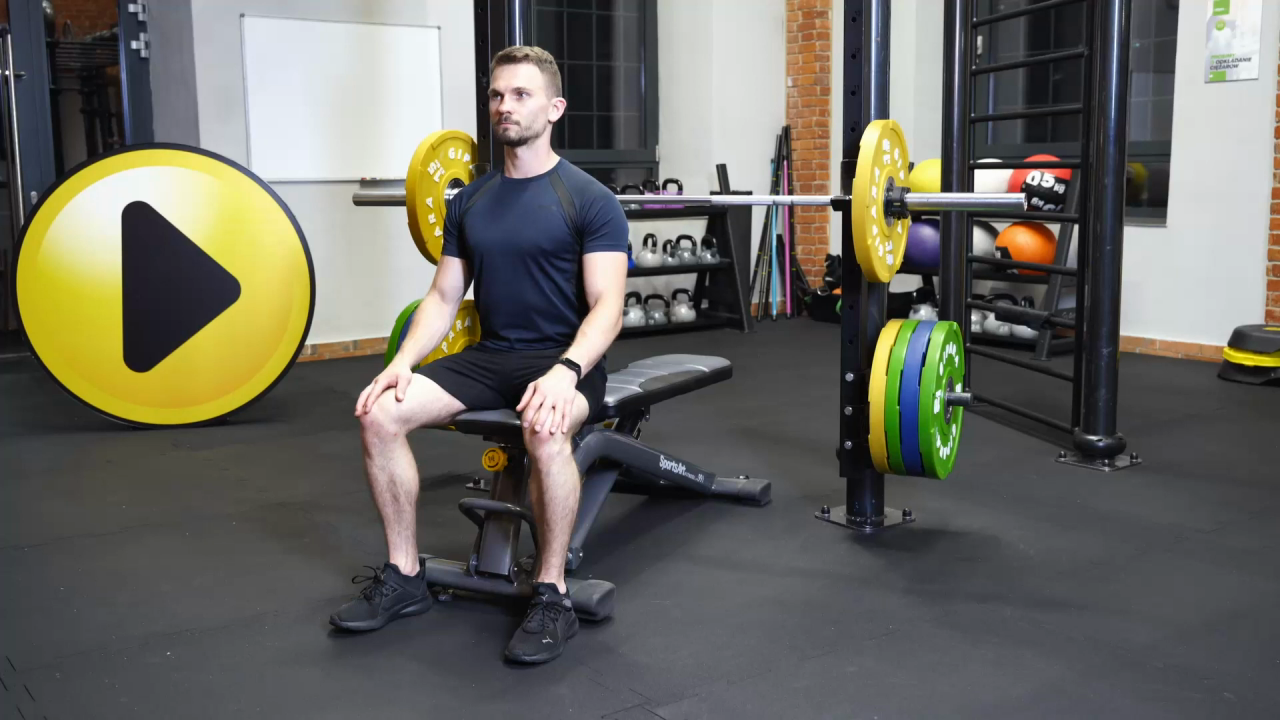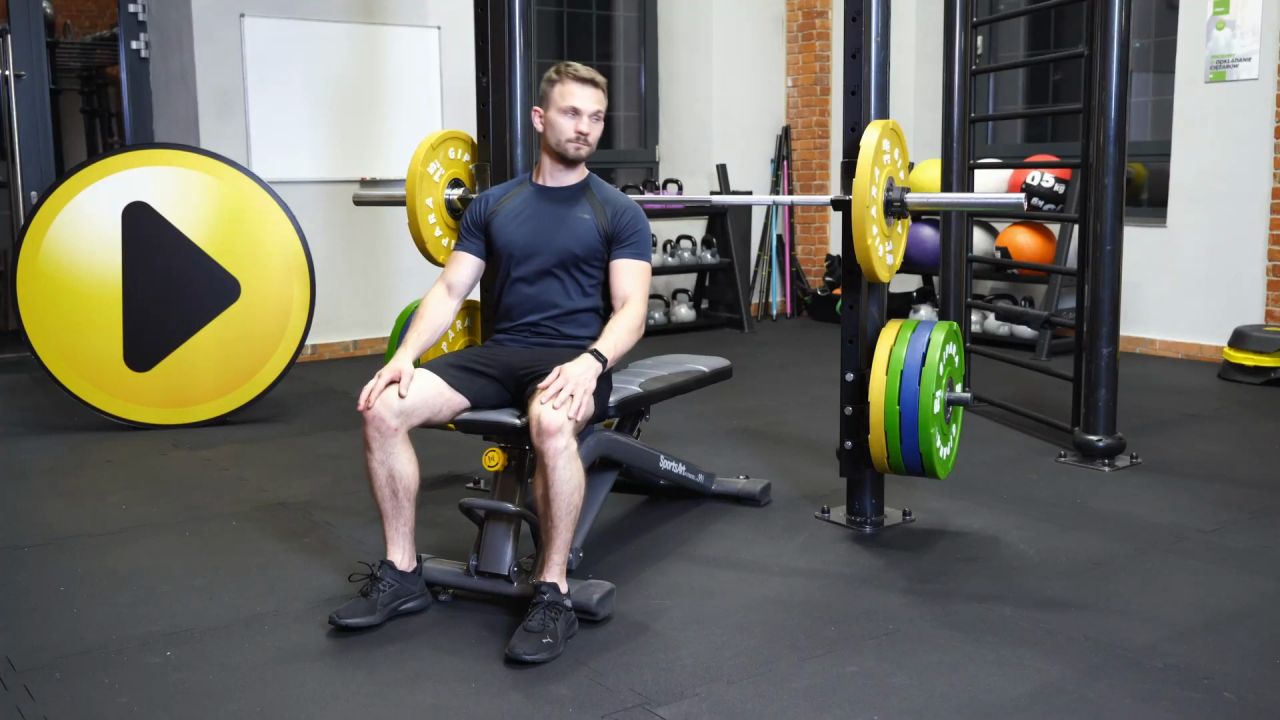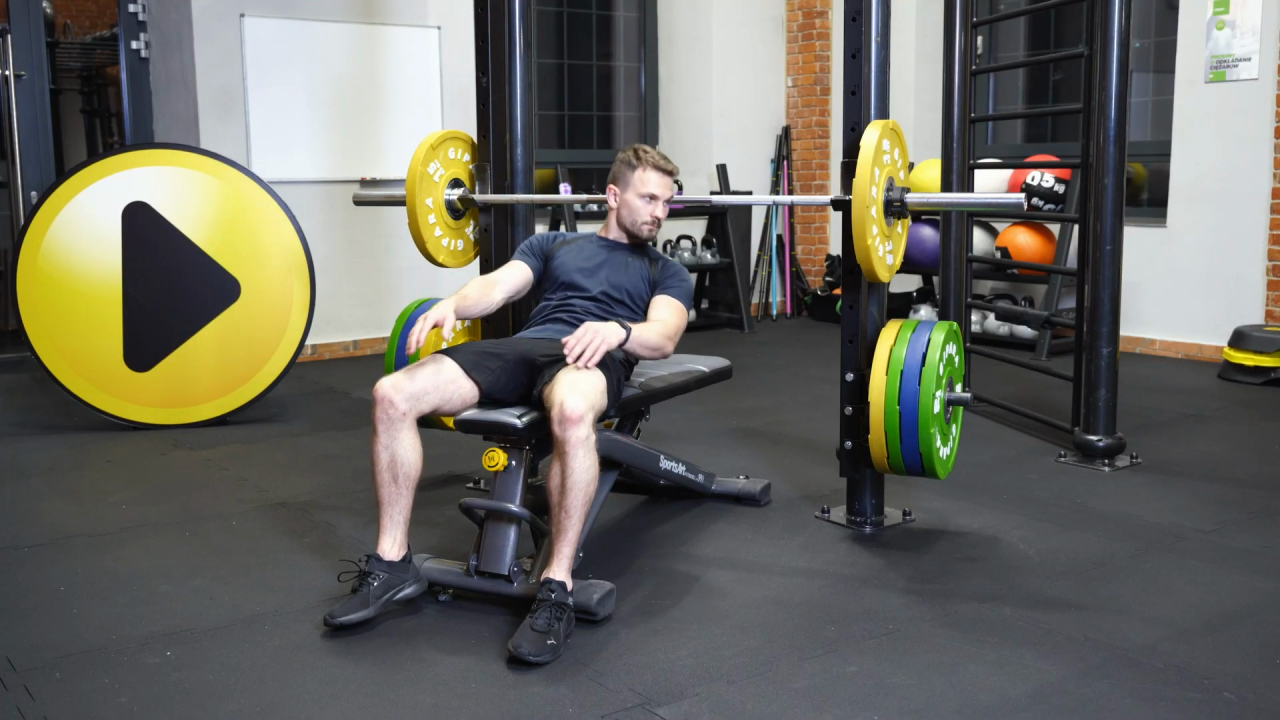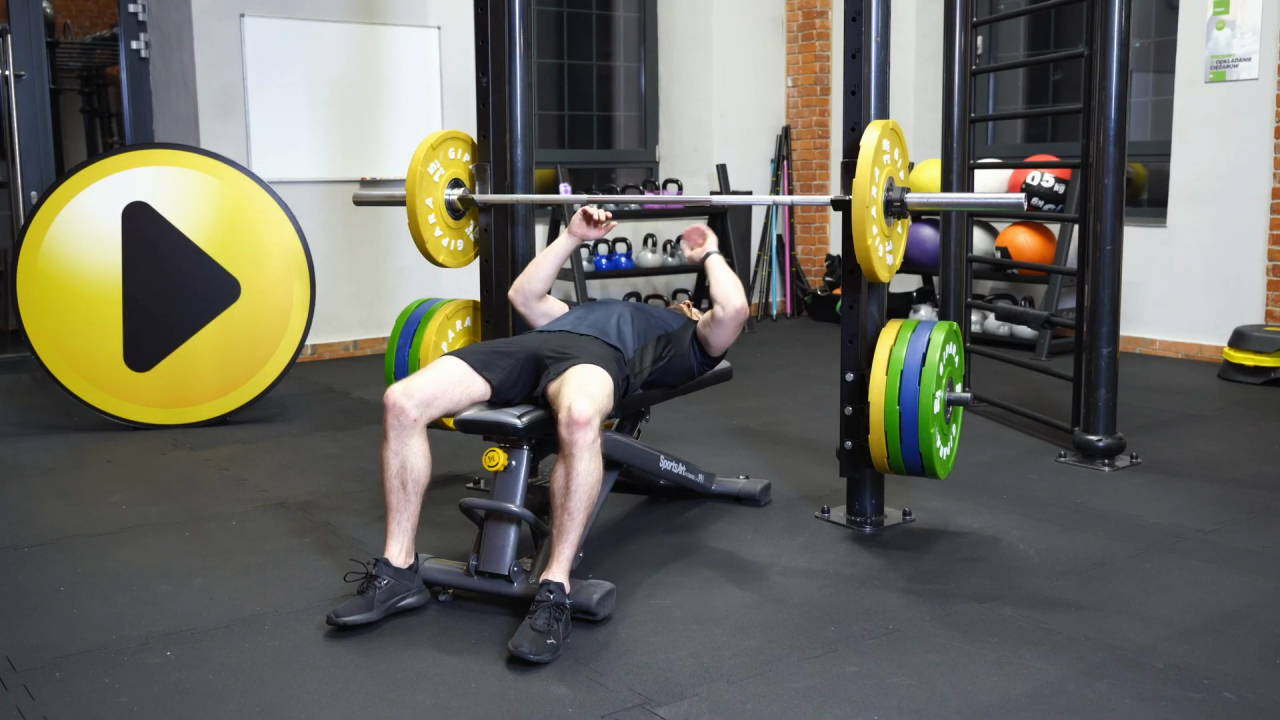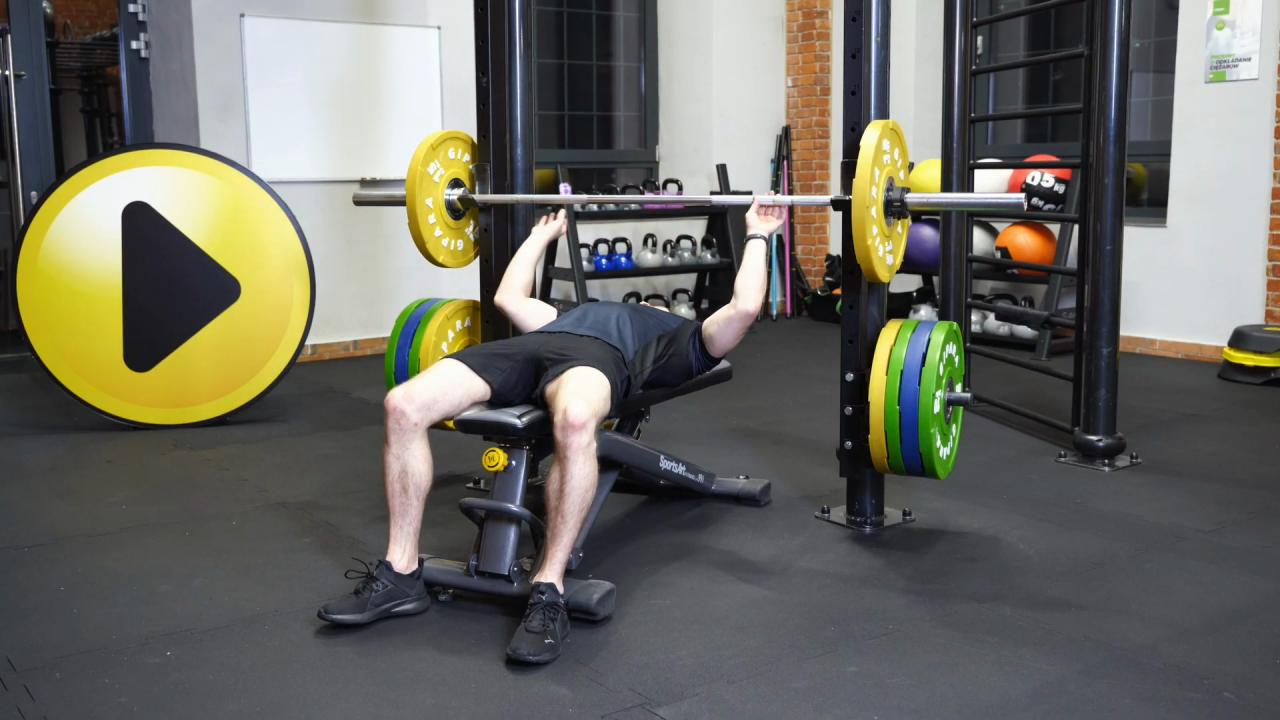
dt=1s
person 1, frame 1
left shoulder: (590, 200)
right shoulder: (470, 201)
left elbow: (607, 307)
right elbow: (444, 296)
left wrist: (566, 370)
right wrist: (405, 359)
left hip: (565, 361)
right hip: (489, 357)
left knee: (545, 430)
right knee: (380, 414)
left ankle: (552, 595)
right ankle: (404, 576)
person 1, frame 2
left shoulder: (618, 213)
right shoulder: (492, 204)
left elbow: (631, 309)
right elbow: (450, 289)
left wrist: (592, 361)
right wrist: (406, 355)
left hip: (573, 359)
right hip: (499, 353)
left knee: (552, 425)
right knee: (382, 409)
left ankle: (553, 595)
right ankle: (402, 572)
person 1, frame 3
left shoulder: (667, 272)
right shoulder: (553, 244)
left elbow: (664, 338)
right elbow: (497, 288)
left wrist: (617, 329)
right wrist: (451, 304)
left hip: (589, 358)
right hip: (521, 348)
left knee: (571, 415)
right knee: (393, 395)
left ankle: (557, 591)
right ankle: (393, 562)
person 1, frame 4
left shoulder: (691, 343)
right shoulder: (596, 309)
left elbow: (733, 309)
right elbow: (524, 296)
left wrist: (709, 255)
right wrist: (573, 237)
left hip: (599, 353)
right hip: (533, 345)
left knee: (579, 420)
right knee: (402, 403)
left ankle: (555, 590)
right ankle: (398, 570)
person 1, frame 5
left shoulder: (686, 341)
right shoulder: (584, 311)
left elbow: (744, 308)
right elbow: (509, 297)
left wrist: (756, 235)
right wrist: (543, 235)
left hip: (596, 355)
right hip: (534, 345)
left knee: (574, 424)
right knee: (403, 407)
left ankle: (549, 591)
right ankle: (401, 574)
